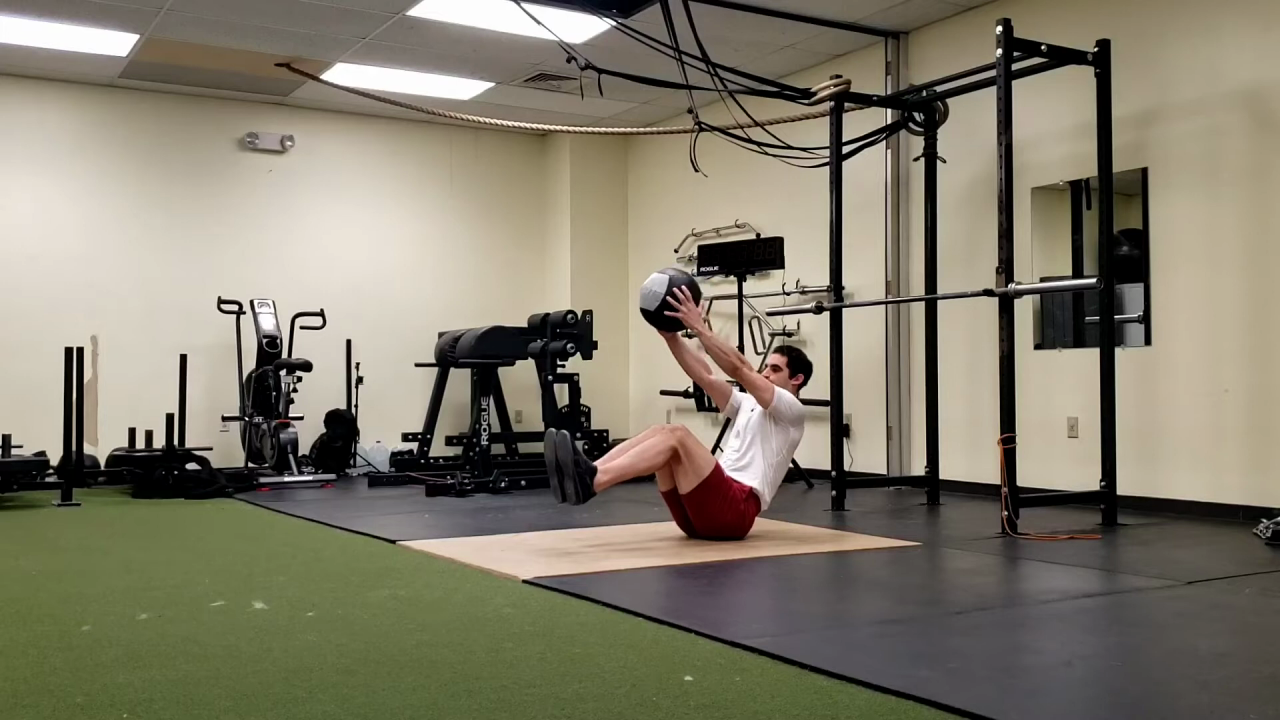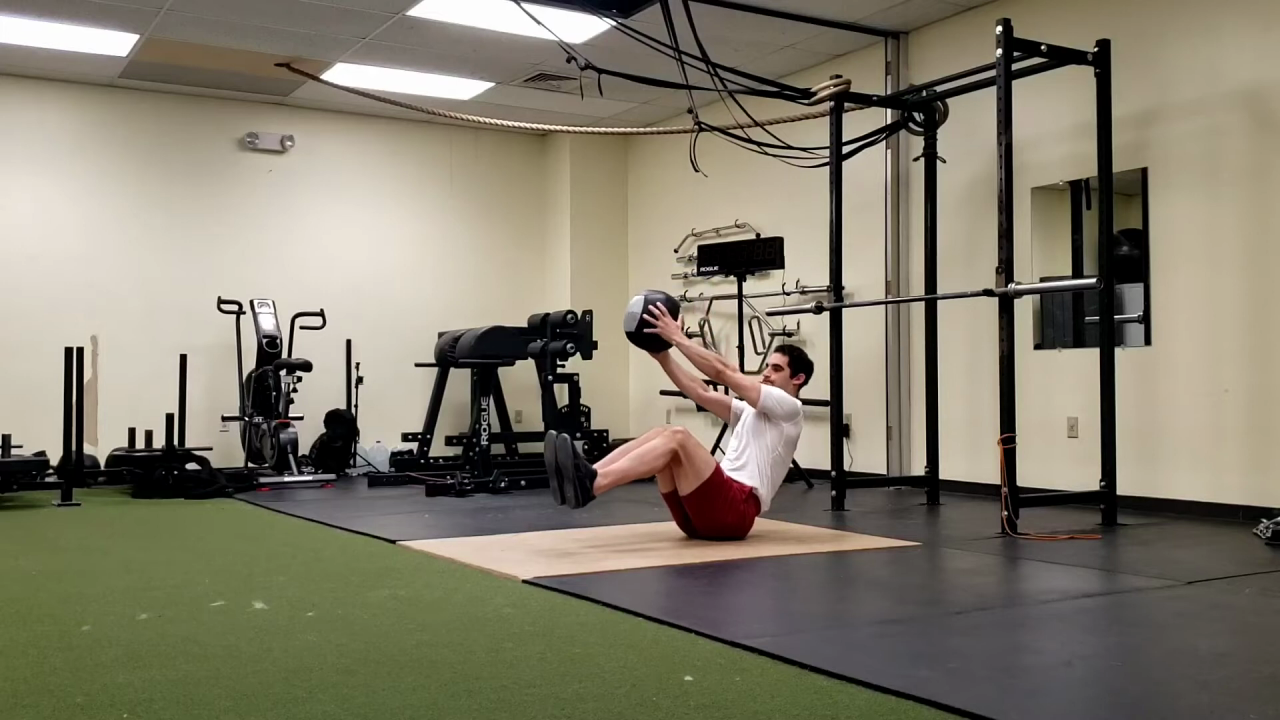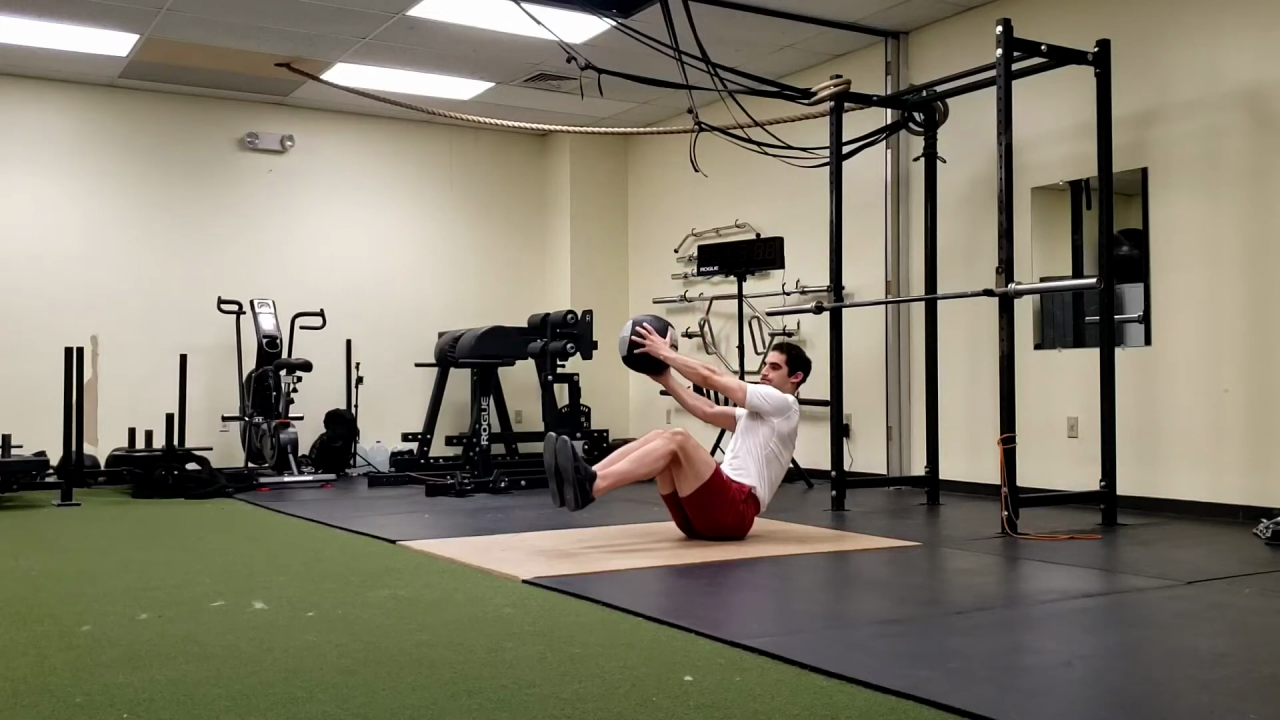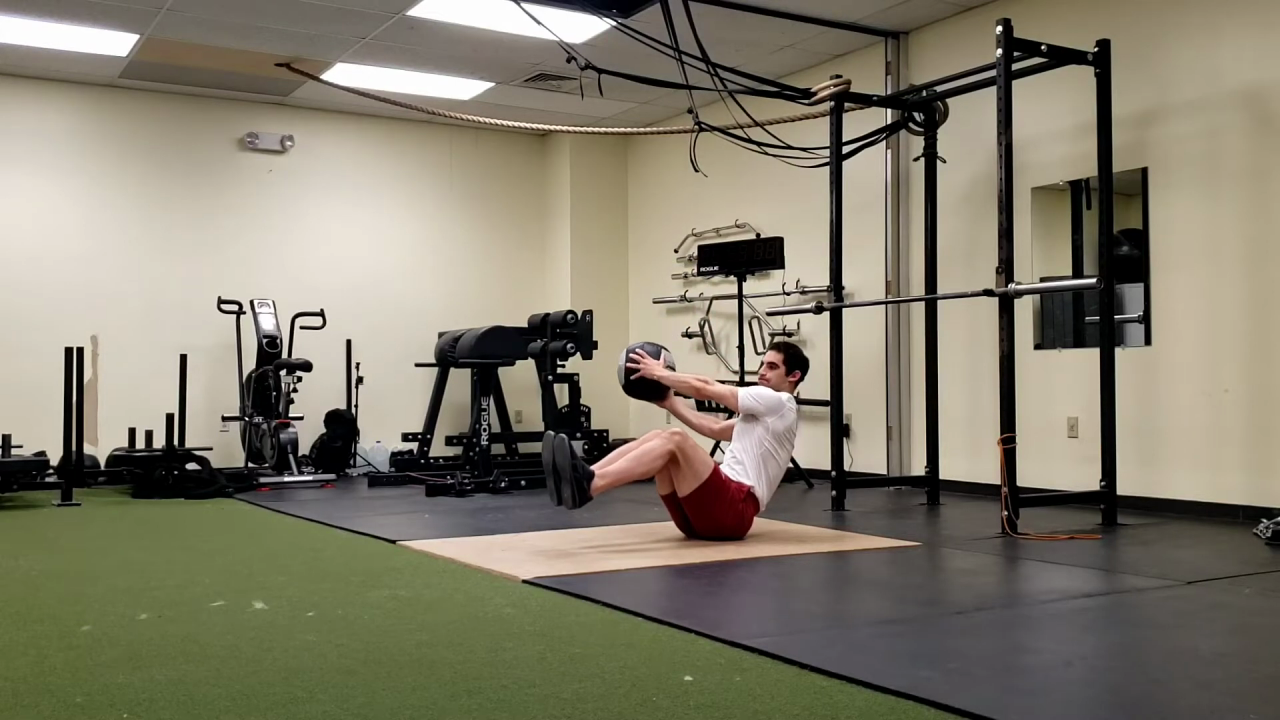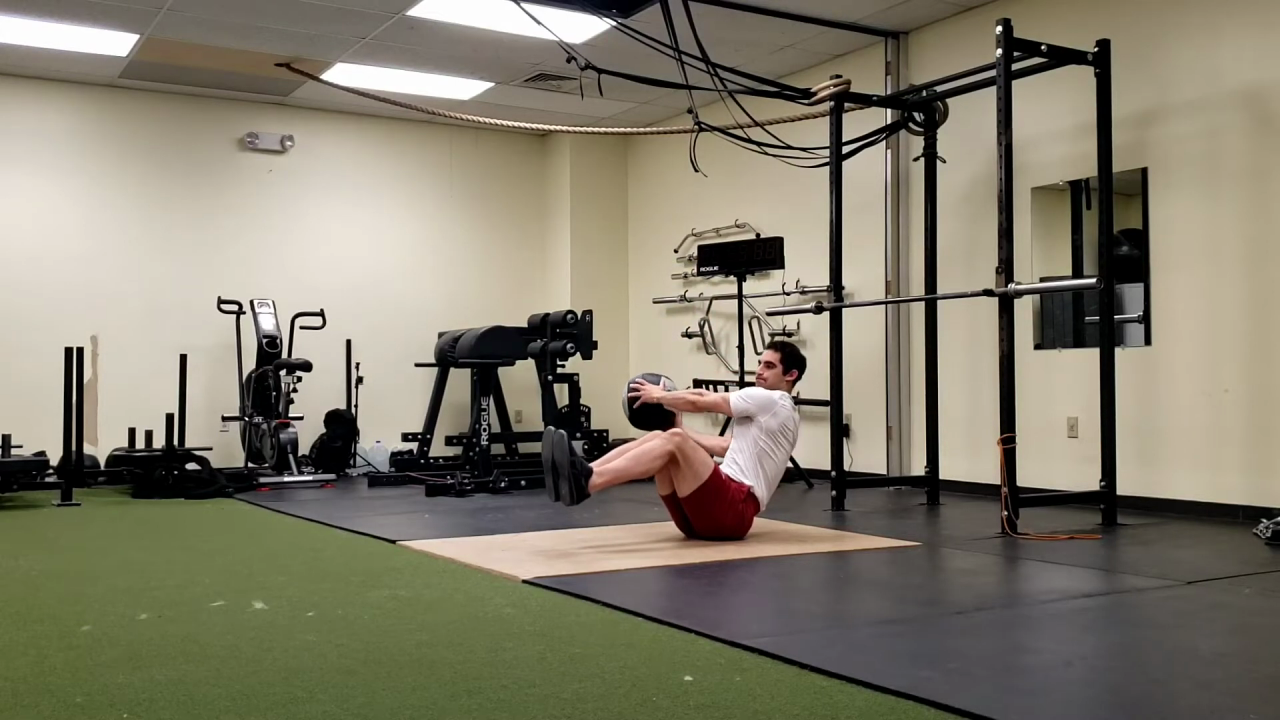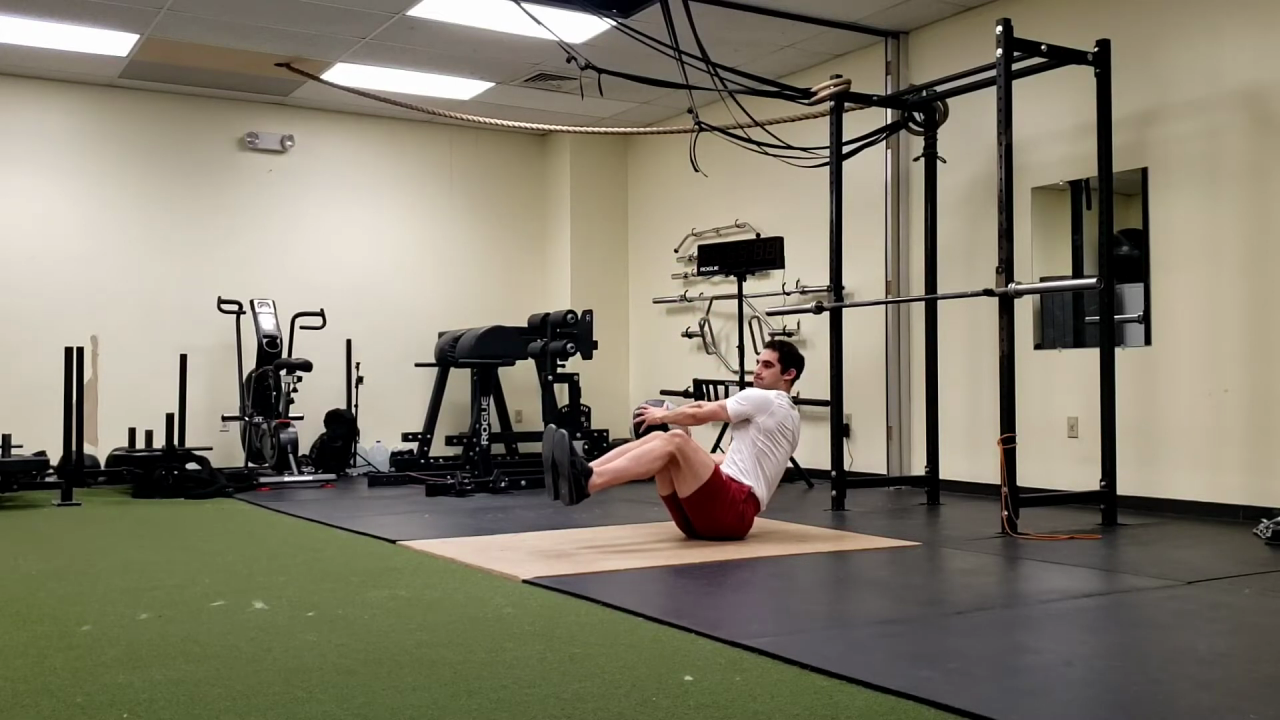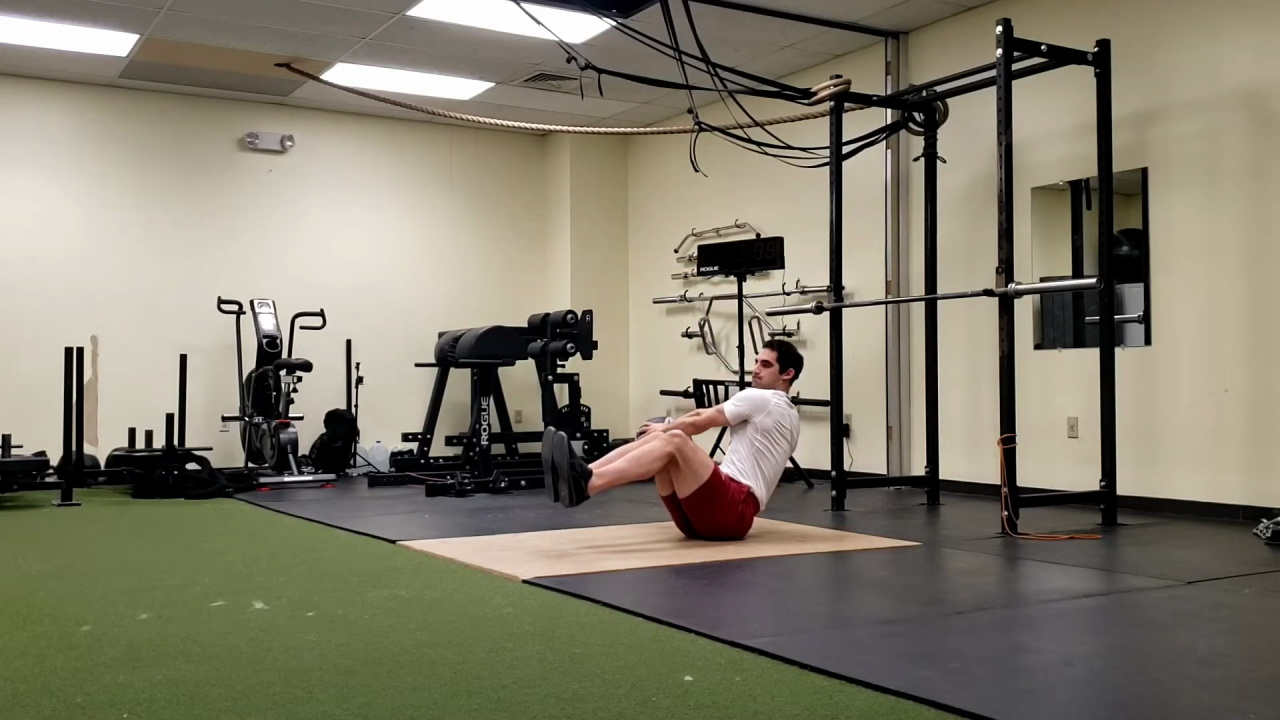
dt=0.5s
person 1, frame 1
left shoulder: (791, 413)
right shoulder: (749, 405)
left elbow: (739, 369)
right elbow: (705, 377)
left wrist: (698, 326)
right wrist: (670, 334)
left hip: (735, 510)
right hip: (702, 510)
left knee: (676, 435)
right knee: (662, 434)
left ankle: (590, 481)
right ankle: (587, 473)
person 1, frame 2
left shoulder: (789, 409)
right shoulder: (752, 410)
left elbow: (724, 373)
right elbow: (702, 393)
left wrist: (676, 337)
right wrist: (662, 355)
left hip: (735, 510)
right hip: (702, 509)
left knee: (677, 437)
right knee: (662, 435)
left ankle: (590, 485)
right ankle: (587, 476)
person 1, frame 3
left shoulder: (782, 405)
right shoulder: (757, 413)
left elbow: (711, 378)
right elbow: (709, 411)
left wrist: (665, 353)
right wrist: (664, 377)
left hip: (734, 511)
right hip: (705, 510)
left knee: (677, 438)
right knee: (660, 437)
left ankle: (590, 487)
right ankle: (587, 478)
person 1, frame 4
left shoulder: (778, 403)
right shoulder: (762, 414)
left elbow: (706, 388)
right elbow: (716, 429)
left wrist: (659, 373)
right wrist: (669, 402)
left hip: (733, 510)
right hip: (704, 510)
left knee: (674, 439)
right knee: (658, 437)
left ankle: (588, 486)
right ankle: (585, 476)
person 1, frame 5
left shoulder: (771, 400)
right shoulder: (769, 411)
left elbow: (702, 400)
right elbow: (727, 448)
left wrist: (660, 396)
right wrist: (684, 433)
left hip: (732, 510)
left knee: (674, 440)
right knee: (658, 438)
left ankle: (586, 483)
right ankle: (584, 473)
person 1, frame 6
left shoulder: (767, 400)
right shoulder: (775, 413)
left elbow: (701, 412)
left wrist: (662, 416)
right wrist: (690, 456)
left hip: (733, 510)
right hip: (709, 508)
left knee: (675, 440)
right knee: (658, 440)
left ankle: (585, 483)
right ankle: (583, 473)
person 1, frame 7
left shoulder: (762, 399)
right shoulder: (783, 415)
left elbow: (700, 421)
left wrist: (664, 428)
left hip: (733, 510)
right hip: (714, 507)
left knee: (675, 440)
right knee: (657, 440)
left ankle: (585, 484)
right ankle: (582, 475)
